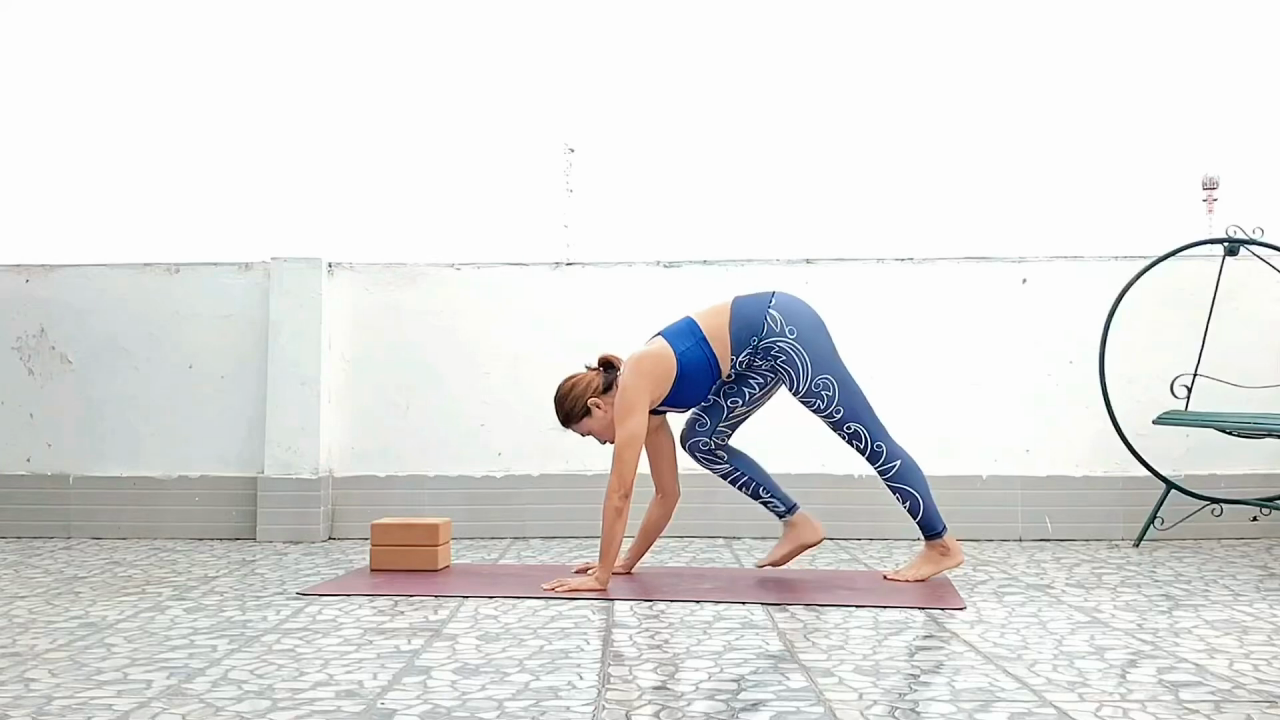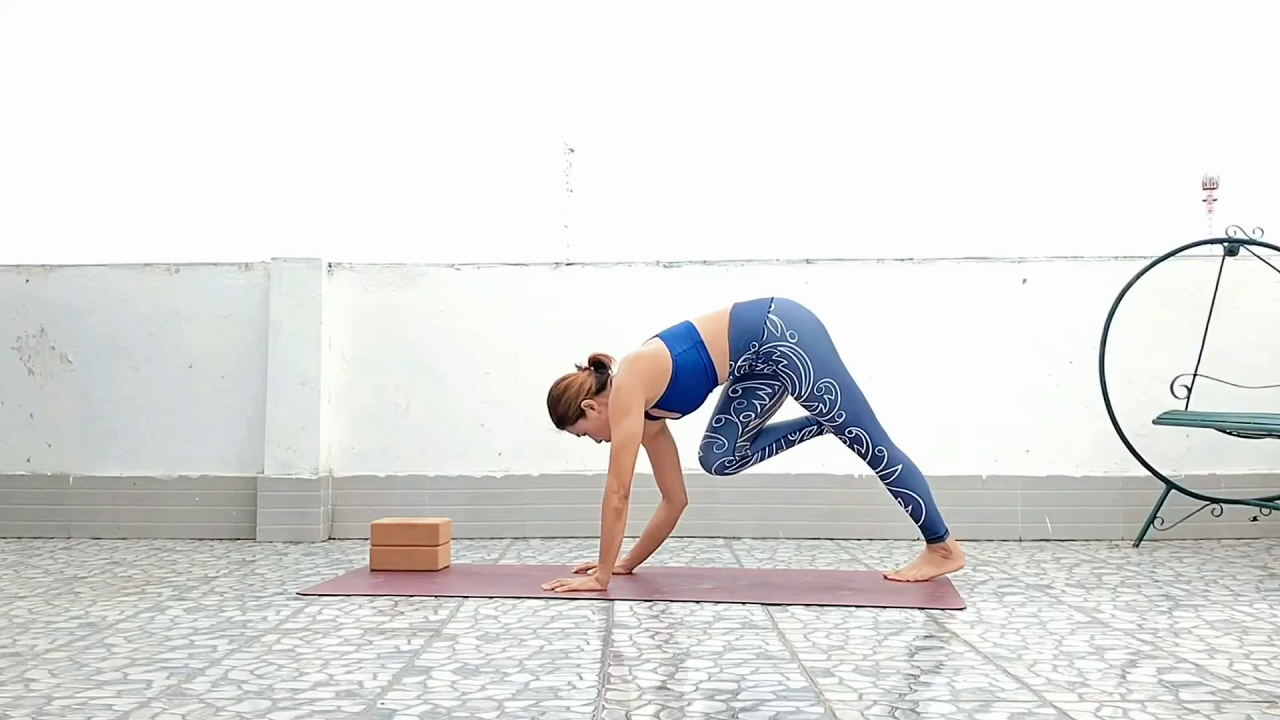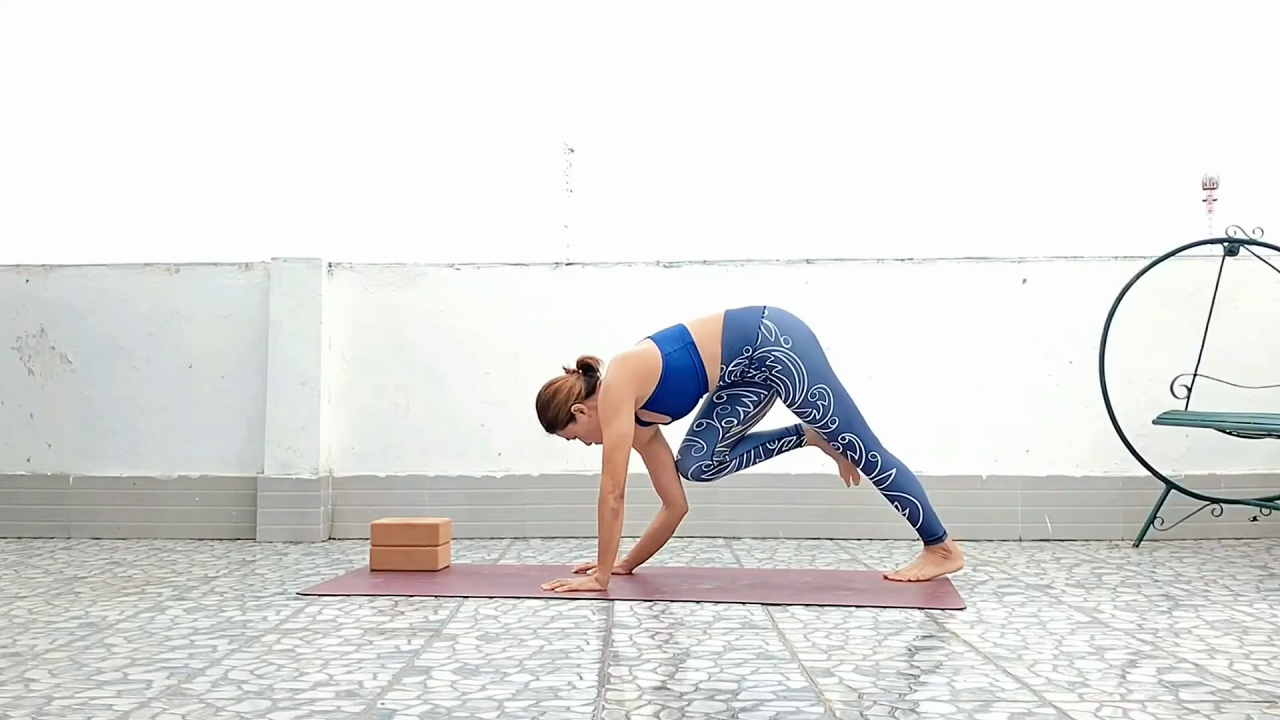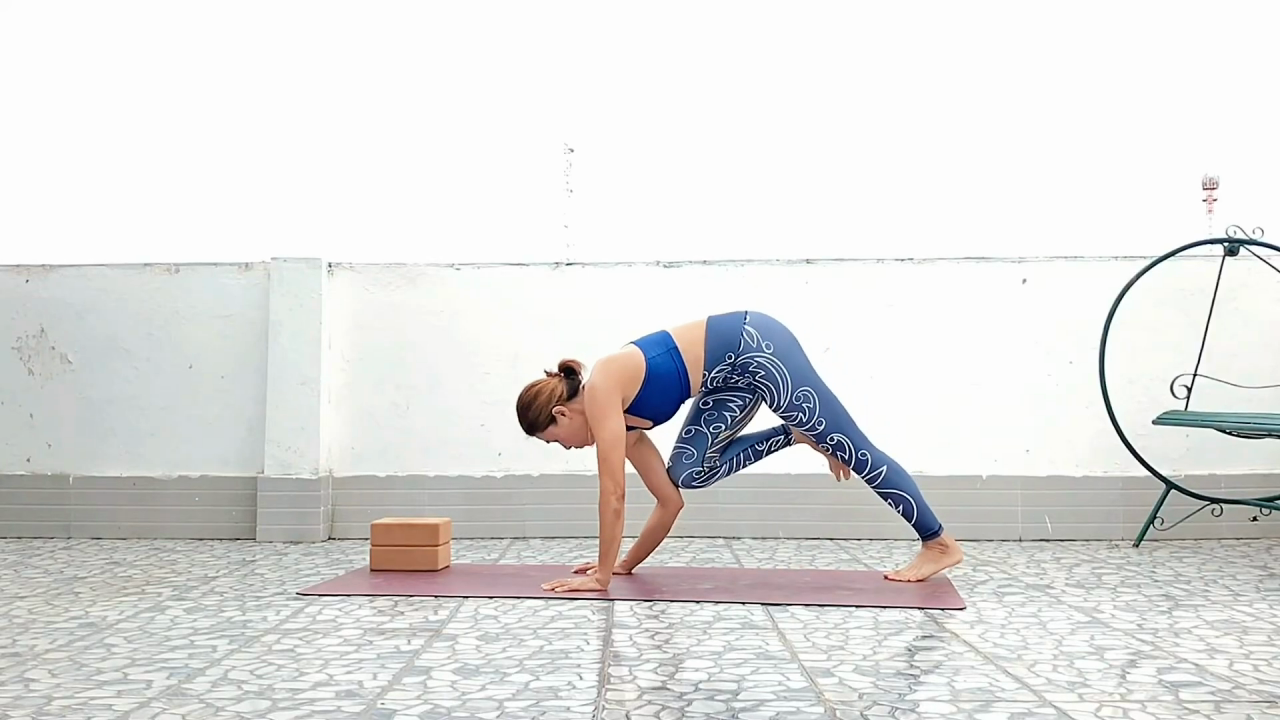
dt=0.3s
person 1, frame 1
left shoulder: (632, 389)
right shoulder: (646, 403)
left elbow: (620, 493)
right elbow: (667, 494)
left wrist: (601, 575)
right wrist: (626, 562)
left hip: (779, 328)
right hip: (763, 342)
left knee: (866, 437)
right knee: (701, 441)
left ankle: (941, 545)
right ankle: (796, 524)
person 1, frame 2
left shoulder: (627, 391)
right shoulder: (645, 409)
left elbow: (618, 494)
right elbow: (674, 500)
left wrist: (602, 576)
right wrist: (628, 563)
left hip: (779, 333)
right hip: (764, 349)
left knee: (869, 445)
right knee: (720, 456)
left ankle: (943, 547)
right ankle: (830, 425)
person 1, frame 3
left shoulder: (616, 388)
right shoulder: (639, 418)
left elbow: (613, 493)
right elbow: (675, 504)
left wrist: (601, 576)
right wrist: (626, 563)
left hip: (769, 340)
right hip: (749, 362)
left knee: (860, 450)
right knee: (698, 464)
left ankle: (941, 548)
right ankle: (809, 436)
person 1, frame 4
left shoulder: (600, 391)
right shoulder: (622, 418)
left elbow: (612, 495)
right elbow: (670, 502)
left wrist: (602, 576)
right wrist: (625, 564)
left hip: (753, 345)
right hip: (734, 367)
left knee: (850, 448)
right knee: (689, 472)
left ankle: (938, 543)
right ankle: (796, 434)
